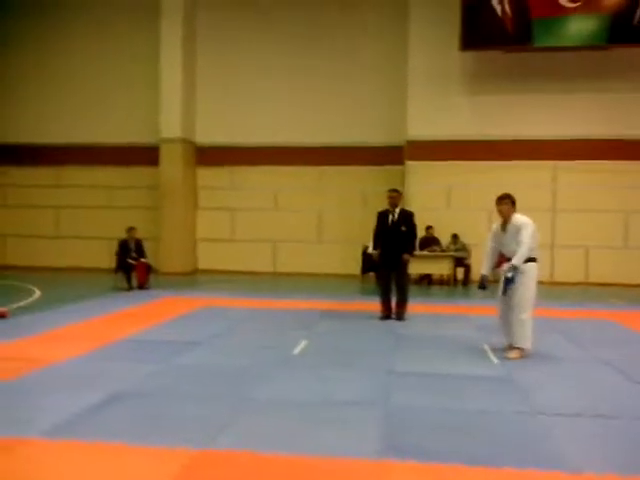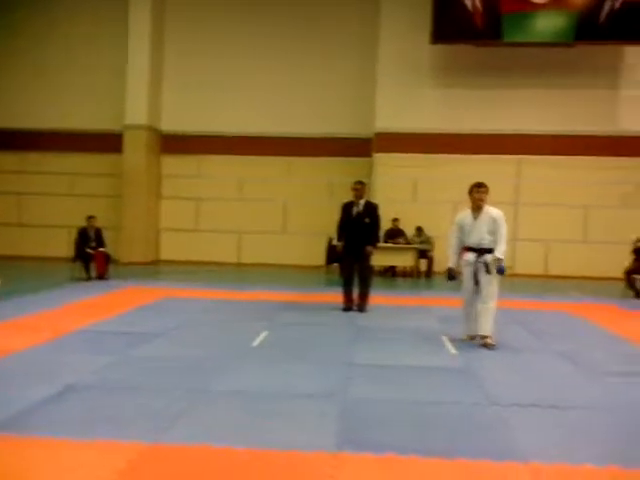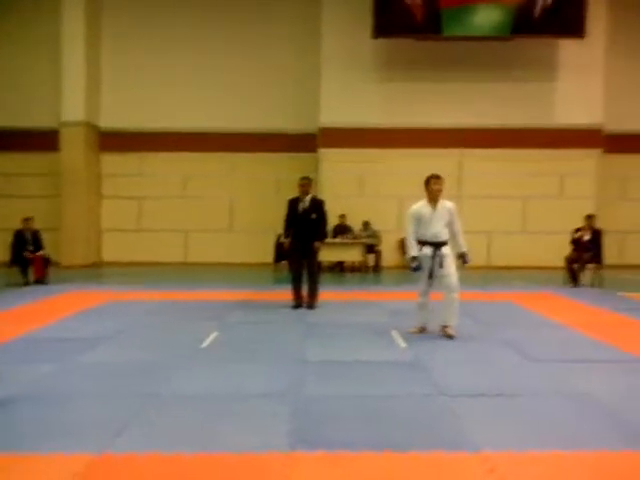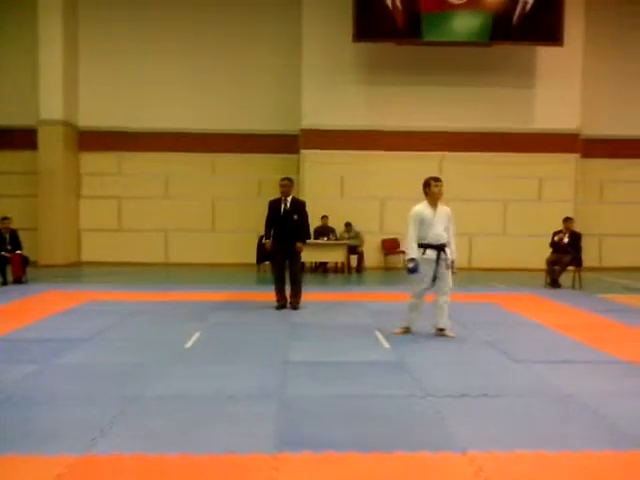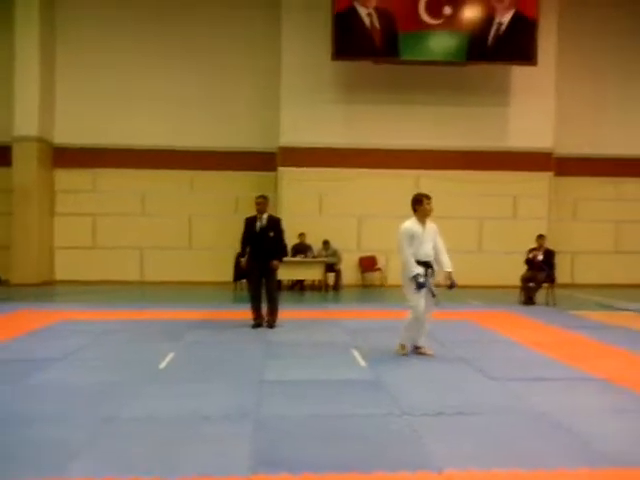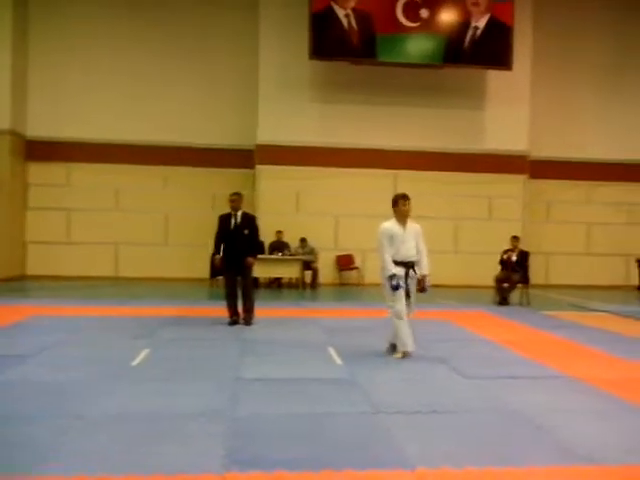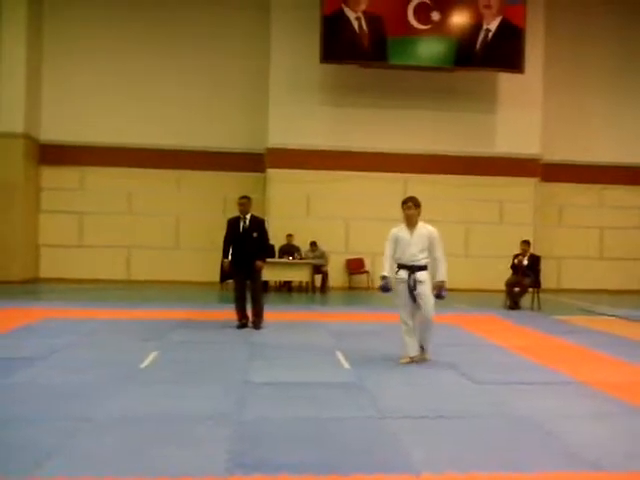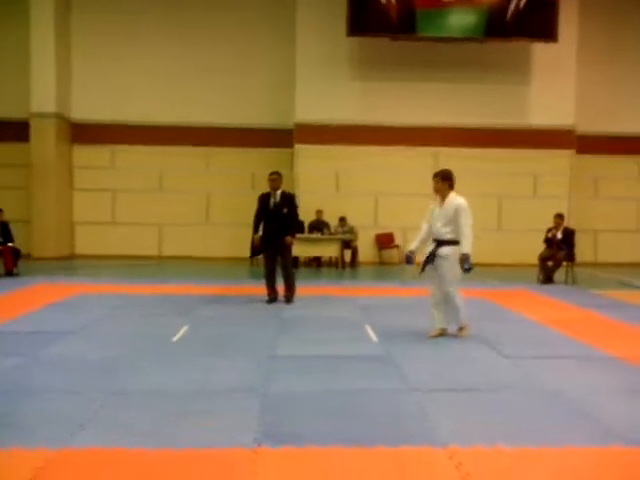
dt=0.3s
person 1, frame 1
left shoulder: (524, 223)
right shoulder: (497, 228)
left elbow: (525, 246)
right elbow: (491, 251)
left wrist: (514, 266)
right wrist: (484, 274)
left hip: (526, 267)
right hip: (509, 267)
left knee: (522, 307)
right knee: (504, 307)
left ankle: (522, 347)
right ankle: (511, 342)
person 1, frame 2
left shoulder: (496, 215)
right shoulder: (462, 217)
left elbow: (502, 238)
right elbow: (455, 242)
left wrist: (498, 258)
right wrist: (451, 265)
left hip: (488, 259)
right hip: (469, 259)
left knee: (488, 297)
right knee: (469, 297)
left ankle: (486, 334)
right ankle: (472, 332)
person 1, frame 3
left shoulder: (449, 207)
right shoulder: (416, 209)
left elbow: (456, 230)
right elbow: (411, 234)
left wrist: (462, 250)
right wrist: (413, 256)
left hip: (443, 251)
right hip: (425, 252)
left knee: (452, 287)
right knee: (424, 290)
left ankle: (448, 325)
right ankle: (423, 324)
person 1, frame 4
left shoulder: (446, 211)
right shoulder: (417, 211)
left elbow: (450, 236)
right elbow: (412, 236)
left wrist: (452, 258)
right wrist: (411, 258)
left hip: (442, 255)
right hip: (425, 255)
left knee: (444, 292)
right knee: (419, 292)
left ankle: (442, 326)
right ankle: (408, 325)
person 1, frame 5
left shoulder: (433, 227)
right shoulder: (407, 227)
left elbow: (440, 250)
right elbow: (406, 254)
left wrist: (448, 271)
right wrist: (416, 275)
left hip: (427, 271)
right hip: (413, 271)
left knee: (425, 310)
right knee: (417, 310)
left ankle: (417, 345)
right ankle: (404, 343)
person 1, frame 6
left shoulder: (416, 228)
right shoulder: (386, 228)
left elbow: (421, 252)
right elbow: (385, 254)
left wrist: (423, 275)
right wrist: (392, 275)
left hip: (410, 272)
right hip: (394, 272)
left knee: (407, 310)
right knee: (398, 310)
left ankle: (394, 343)
right ankle: (405, 347)
person 1, frame 7
left shoulder: (429, 231)
right shoulder: (396, 232)
left elbow: (438, 257)
right elbow: (389, 255)
left wrist: (440, 280)
right wrist: (386, 276)
left hip: (421, 276)
right hip: (402, 277)
left knee: (427, 314)
right knee: (406, 317)
left ankle: (422, 346)
right ankle: (412, 352)
person 1, frame 8
left shoulder: (459, 203)
right shoulder: (436, 205)
left elbow: (465, 230)
right elbow: (427, 228)
left wrist: (465, 253)
right wrist: (413, 248)
left hip: (450, 251)
right hip: (436, 250)
left knee: (450, 290)
right knee: (437, 291)
left ankle: (462, 324)
right ankle: (441, 325)
person 2, frame 1
left shoulder: (408, 215)
right shoulder: (381, 215)
left elbow: (412, 235)
right elbow: (377, 233)
left wrist: (408, 252)
right wrist: (375, 249)
left hip: (401, 255)
right hip: (384, 254)
left knee: (401, 284)
right knee: (384, 283)
left ankle: (400, 311)
right ankle: (386, 311)
person 2, frame 2
left shoulder: (372, 207)
right shoulder: (346, 206)
left elbow: (375, 227)
right elbow: (342, 225)
left wrist: (372, 245)
right wrist: (340, 241)
left hip: (364, 247)
right hip: (348, 246)
left knee: (364, 275)
right knee: (347, 275)
left ankle: (362, 303)
right ankle: (348, 302)
person 2, frame 3
left shoulder: (318, 203)
right shoulder: (292, 202)
left elbow: (322, 223)
right elbow: (288, 221)
left wrist: (319, 240)
right wrist: (287, 238)
left hip: (311, 243)
right hip: (295, 242)
left knee: (312, 272)
right knee: (295, 272)
left ankle: (311, 299)
right ankle: (298, 299)
person 2, frame 4
left shoulder: (300, 204)
right shoulder: (273, 203)
left elbow: (304, 224)
right elbow: (269, 222)
left wrist: (301, 241)
right wrist: (268, 239)
left hip: (294, 243)
right hip: (277, 243)
left knee: (295, 273)
right knee: (278, 273)
left ankle: (295, 300)
right ankle: (281, 300)
person 2, frame 5
left shoulder: (275, 221)
right shoulder: (249, 221)
left elbow: (280, 241)
right elbow: (245, 240)
left wrist: (277, 259)
right wrist: (243, 257)
left hip: (269, 261)
right hip: (253, 261)
left knee: (271, 291)
right knee: (254, 291)
left ankle: (271, 318)
right ankle: (257, 318)
person 2, frame 6
left shoulder: (250, 218)
right shoulder: (223, 218)
left elbow: (255, 239)
right elbow: (219, 237)
left wrist: (252, 256)
right wrist: (217, 254)
left hip: (245, 258)
right hip: (228, 258)
left knee: (247, 288)
right knee: (230, 289)
left ankle: (248, 316)
right ankle: (233, 316)
person 2, frame 7
left shoulder: (259, 222)
right shoulder: (232, 222)
left elbow: (265, 242)
right elbow: (227, 241)
left wrist: (261, 259)
right wrist: (226, 258)
left hip: (254, 262)
right hip: (237, 262)
left knee: (256, 292)
right knee: (239, 292)
left ankle: (257, 319)
right ankle: (242, 319)
person 2, frame 8
left shoulder: (289, 197)
right shoulder: (263, 198)
left elbow: (294, 218)
right elbow: (258, 216)
left wrist: (291, 235)
right wrist: (256, 233)
left hip: (284, 238)
right hip: (268, 237)
left knee: (287, 267)
right knee: (269, 267)
left ankle: (289, 294)
right ankle: (272, 294)
